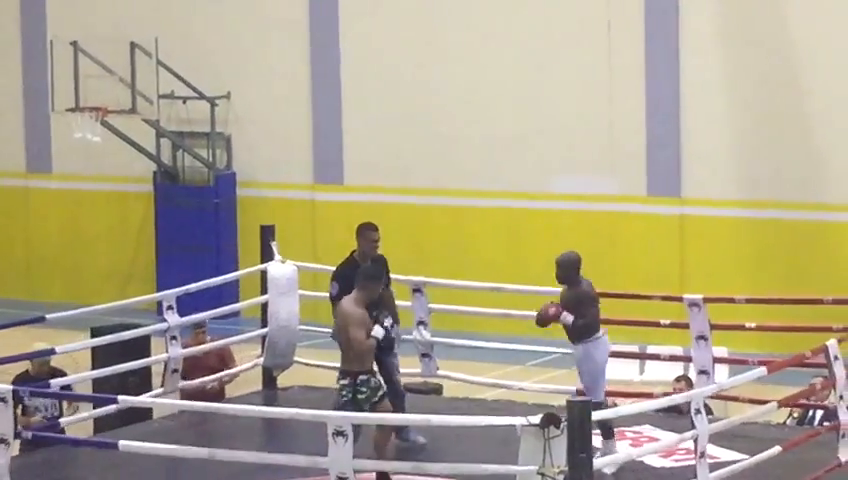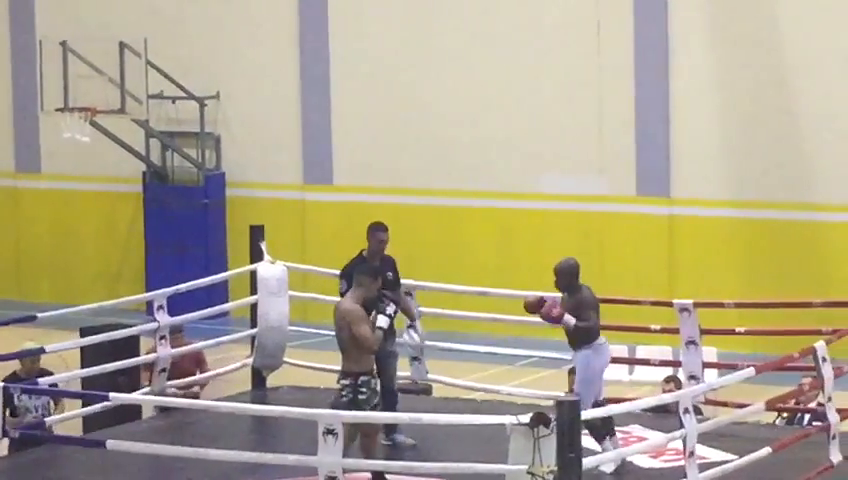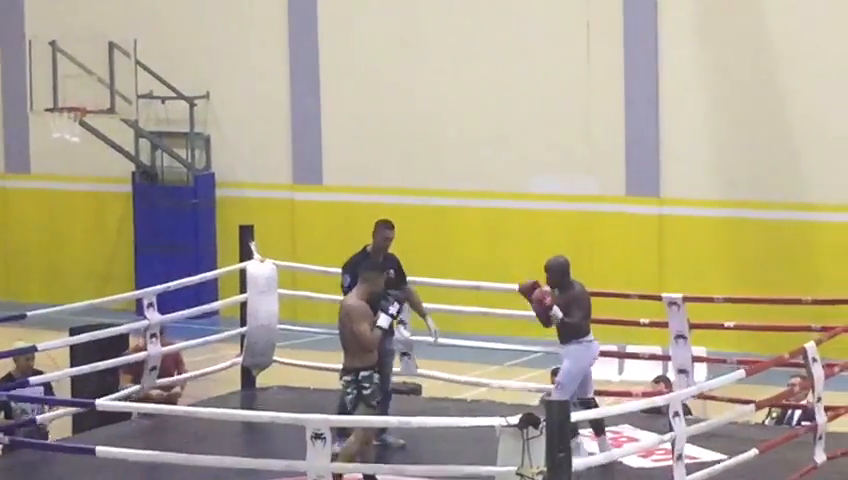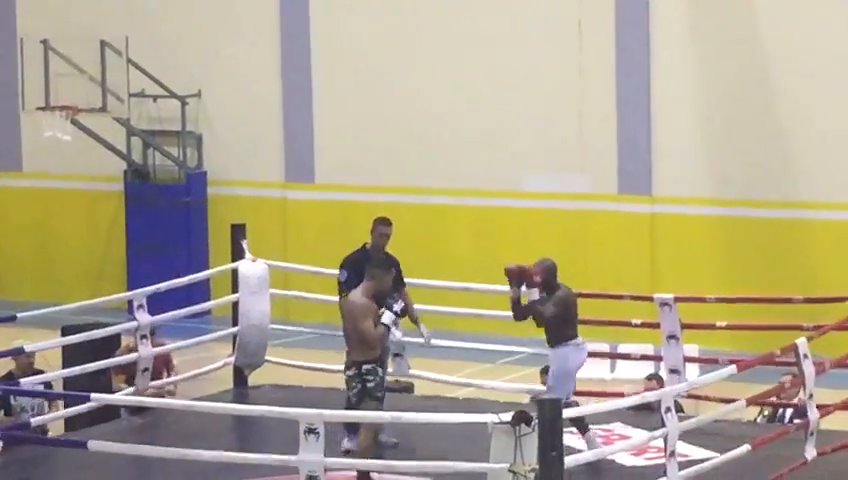
dt=0.2s
person 1, frame 1
left shoulder: (381, 262)
right shoulder: (344, 272)
right elbow: (337, 309)
left wrist: (396, 321)
left knee: (395, 384)
left ankle: (403, 431)
person 1, frame 2
left shoulder: (389, 263)
right shoulder: (352, 269)
left elbow: (399, 295)
left wrist: (415, 321)
left hip: (387, 335)
left knee: (390, 387)
left ankle: (391, 432)
person 1, frame 3
left shoulder: (392, 262)
right shoulder: (355, 264)
left elbow: (406, 291)
left wrist: (426, 318)
left hip: (385, 333)
left knee: (384, 387)
left ankle: (380, 432)
right ankle: (341, 436)
person 1, frame 4
left shoulder: (391, 261)
right shoulder: (353, 261)
left elbow: (402, 294)
right elbow: (344, 299)
left wrist: (419, 323)
right ankle: (350, 434)
person 2, frame 1
left shoulder: (352, 306)
right shoulder: (353, 312)
right elbow: (363, 349)
left wrist: (378, 330)
right wrist: (380, 330)
left hip: (366, 375)
right hip: (355, 380)
person 2, frame 2
left shoulder: (349, 305)
right shoulder: (352, 310)
right elbow: (372, 345)
left wrist: (380, 316)
right wrist: (385, 319)
left hip: (364, 377)
right hip: (356, 381)
left knee: (371, 429)
right knee: (347, 436)
person 2, frame 3
left shoulder: (358, 302)
right shoulder: (355, 306)
right elbow: (369, 343)
left wrist: (384, 314)
right wrist: (386, 317)
left hip: (368, 372)
right hip: (360, 376)
left knee: (367, 432)
right knee: (361, 434)
person 2, frame 4
left shoulder: (363, 297)
right shoulder: (360, 302)
right elbow: (373, 340)
left wrist: (387, 313)
right wrist: (390, 314)
left hip: (371, 367)
right hip: (363, 370)
left knee: (373, 426)
right knee: (371, 428)
person 3, frame 1
left shoulder: (584, 292)
right shoulder: (570, 288)
left elbow: (591, 325)
left wrist: (562, 317)
right wrist: (554, 315)
left hip: (592, 346)
right hip: (584, 346)
left knee: (595, 401)
right knee: (593, 397)
left ankle: (612, 454)
right ankle: (608, 445)
person 3, frame 2
left shoulder: (585, 297)
right shoulder: (568, 294)
left elbow: (591, 327)
right elbow: (562, 318)
left wrist: (565, 319)
right wrist: (543, 310)
left hip: (592, 353)
right hip: (585, 353)
left knee: (580, 407)
right knee: (596, 402)
left ankle: (610, 453)
right ankle: (614, 448)
person 3, frame 3
left shoulder: (577, 293)
right shoulder: (559, 291)
left elbow: (575, 325)
right elbow: (547, 322)
left wrist: (553, 310)
right wrist: (534, 300)
left hip: (580, 349)
right hip: (575, 348)
left knee: (558, 401)
right knee: (586, 399)
left ankle: (577, 451)
right ankle: (604, 449)
person 3, frame 4
left shoulder: (562, 296)
right shoulder: (546, 294)
left elbow: (543, 319)
right elbow: (519, 316)
left wrist: (533, 290)
right wrist: (515, 288)
left hip: (567, 352)
right hip: (566, 351)
right knee: (564, 402)
right ankle: (592, 444)
